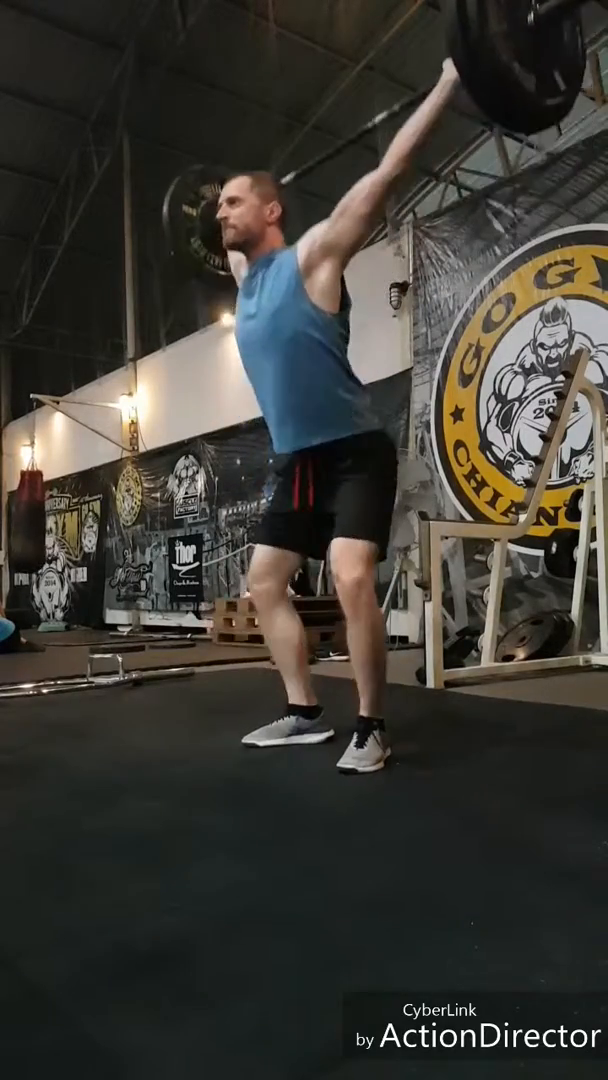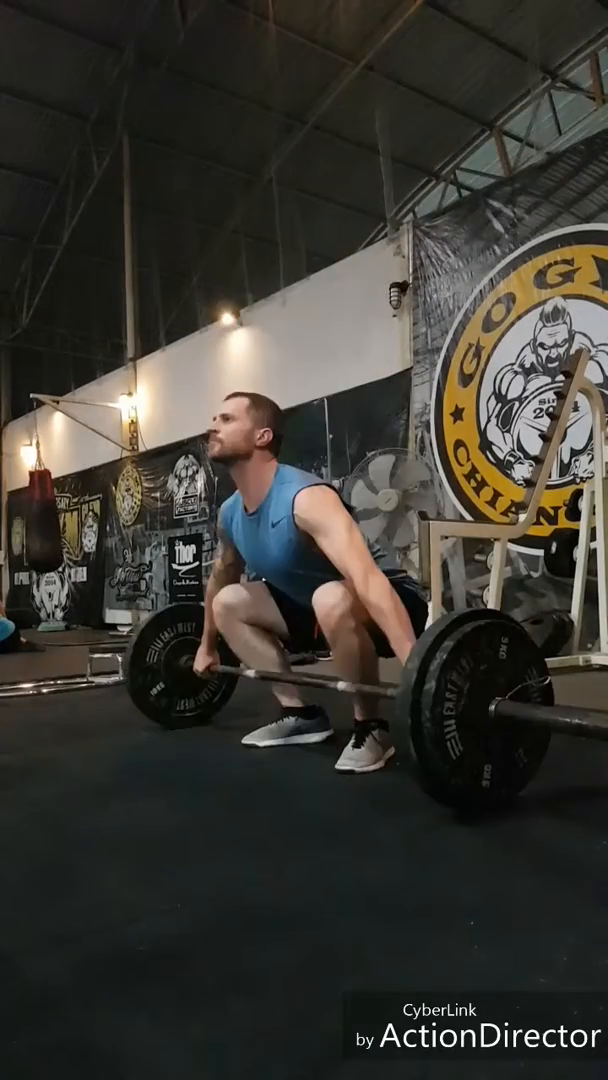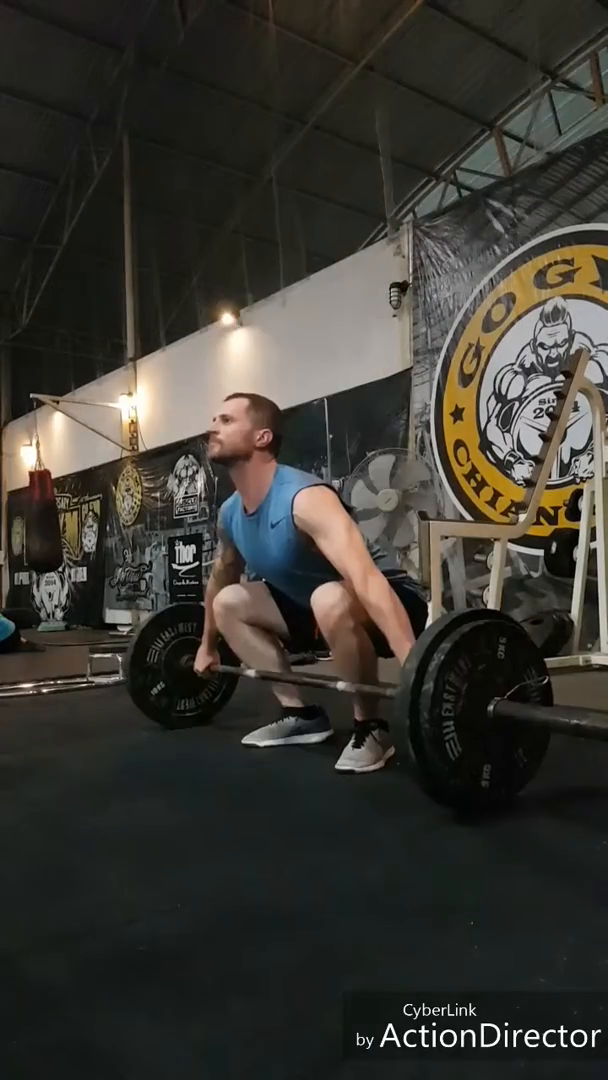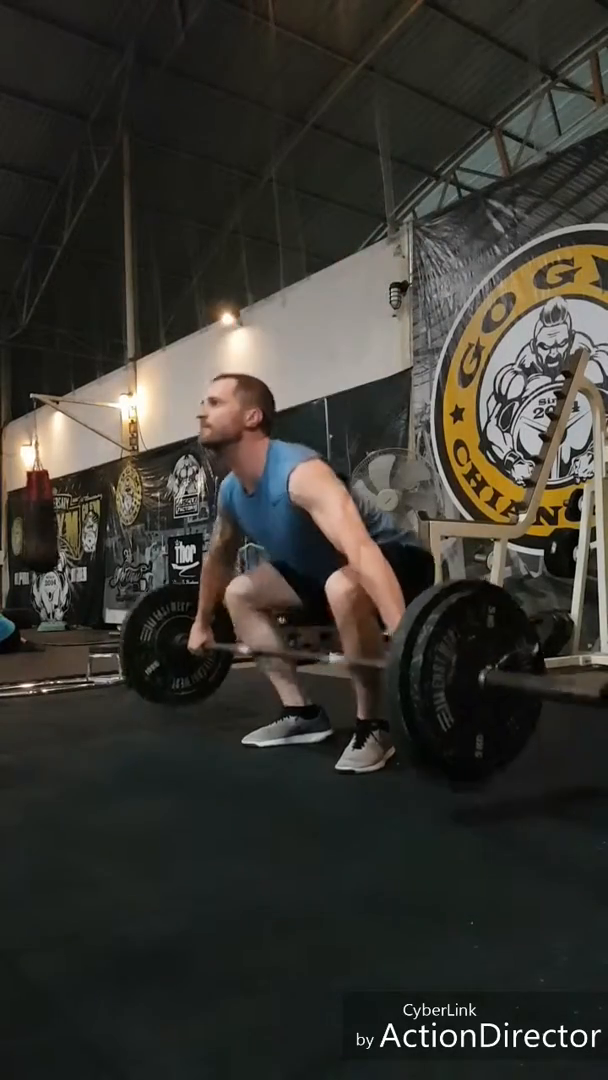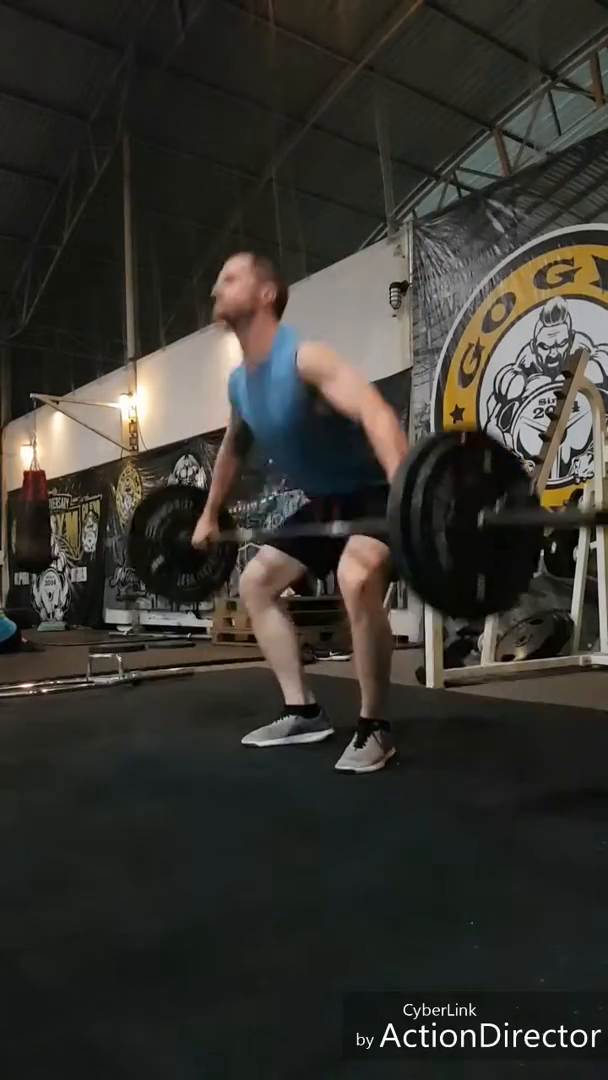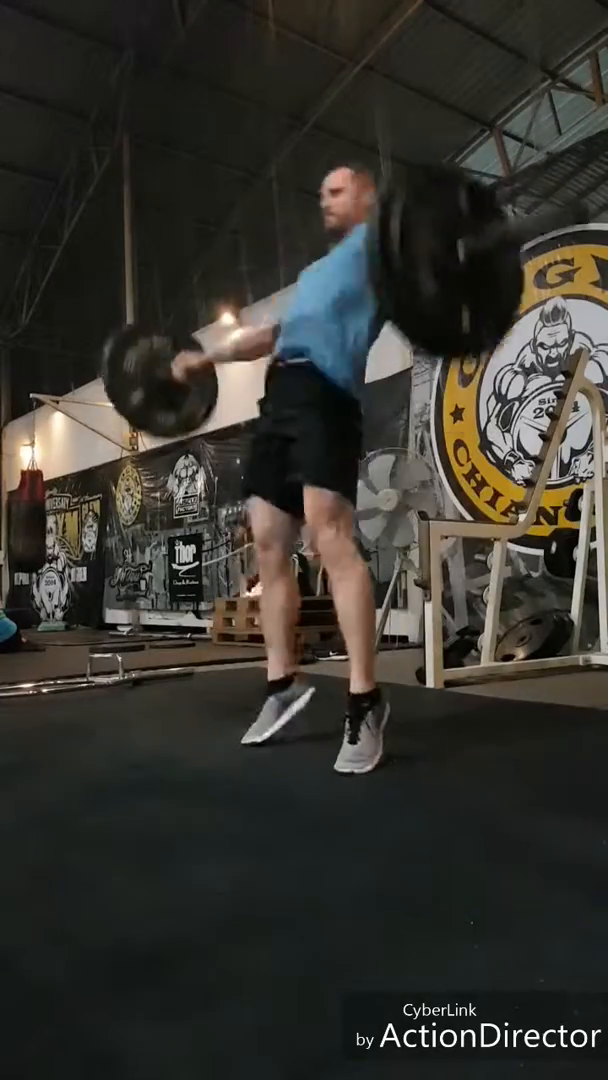
dt=0.3s
person 1, frame 1
left shoulder: (311, 257)
right shoulder: (248, 277)
left elbow: (385, 174)
left wrist: (447, 86)
left hip: (354, 452)
right hip: (295, 461)
left knee: (351, 580)
right knee: (264, 587)
left ankle: (370, 728)
right ankle: (303, 712)
person 1, frame 2
left shoulder: (305, 498)
right shoulder: (231, 512)
left elbow: (367, 579)
right elbow: (220, 579)
right wrist: (207, 646)
left hip: (386, 605)
left knee: (334, 601)
right knee: (227, 605)
left ankle: (371, 728)
right ankle: (300, 713)
person 1, frame 3
left shoulder: (305, 499)
right shoulder: (231, 513)
left elbow: (366, 581)
right elbow: (220, 579)
right wrist: (207, 646)
left hip: (386, 605)
left knee: (332, 602)
right knee: (229, 604)
left ankle: (371, 728)
right ankle: (300, 713)
person 1, frame 4
left shoulder: (299, 473)
right shoulder: (232, 490)
left elbow: (363, 553)
right elbow: (218, 557)
right wrist: (202, 623)
left hip: (390, 560)
left knee: (344, 591)
right knee: (240, 593)
left ankle: (372, 728)
right ankle: (302, 714)
person 1, frame 5
left shoulder: (304, 356)
right shoulder: (240, 381)
left elbow: (377, 415)
right elbow: (231, 452)
right wrist: (210, 515)
left hip: (376, 493)
right hip: (326, 501)
left knee: (357, 580)
right knee: (255, 581)
left ankle: (375, 728)
right ankle: (302, 711)
person 1, frame 6
left shoulder: (375, 240)
right shoulder: (322, 266)
right elbow: (272, 331)
right wrist: (202, 358)
left hip: (321, 392)
right hip: (279, 397)
left knee: (331, 540)
right knee: (268, 547)
left ankle: (366, 704)
right ankle: (284, 682)
